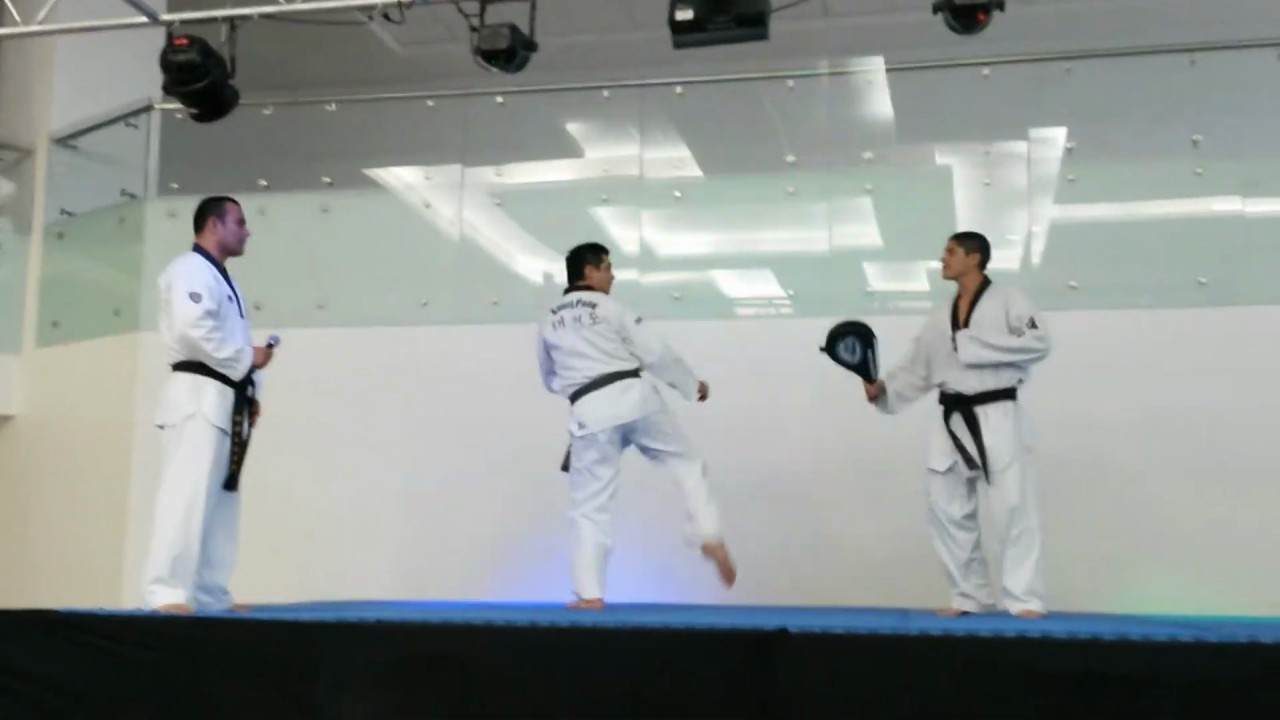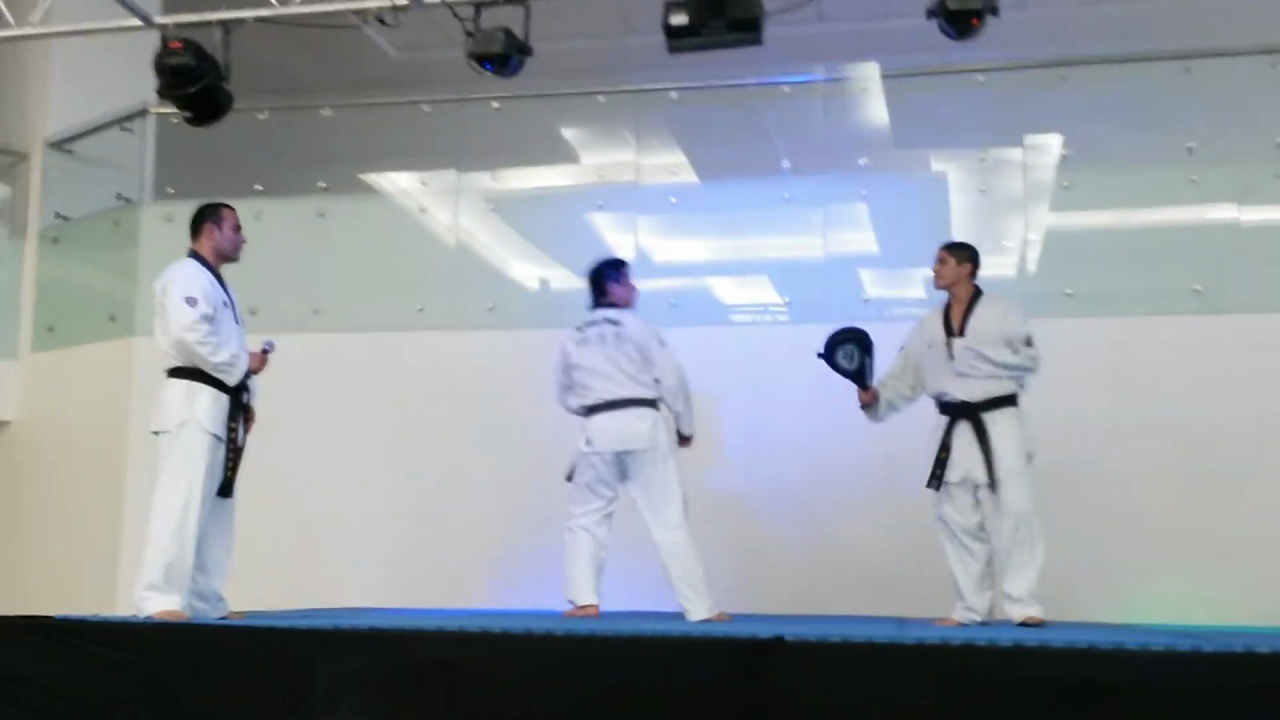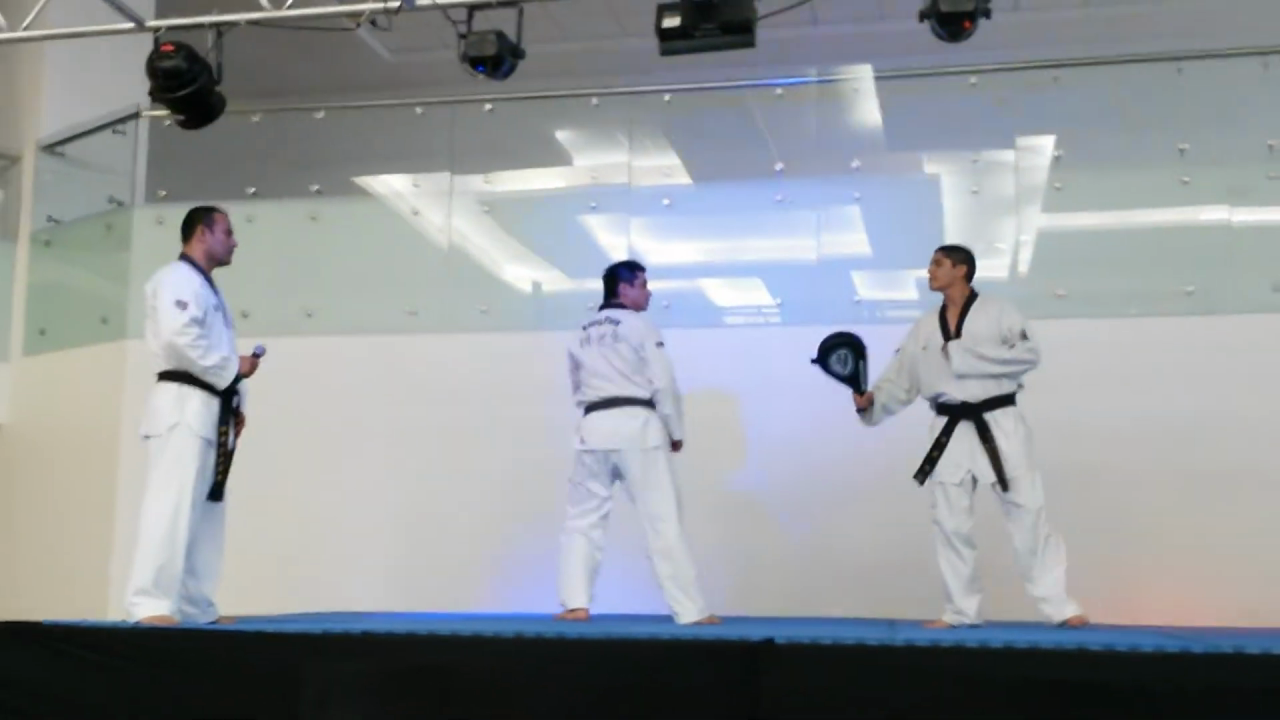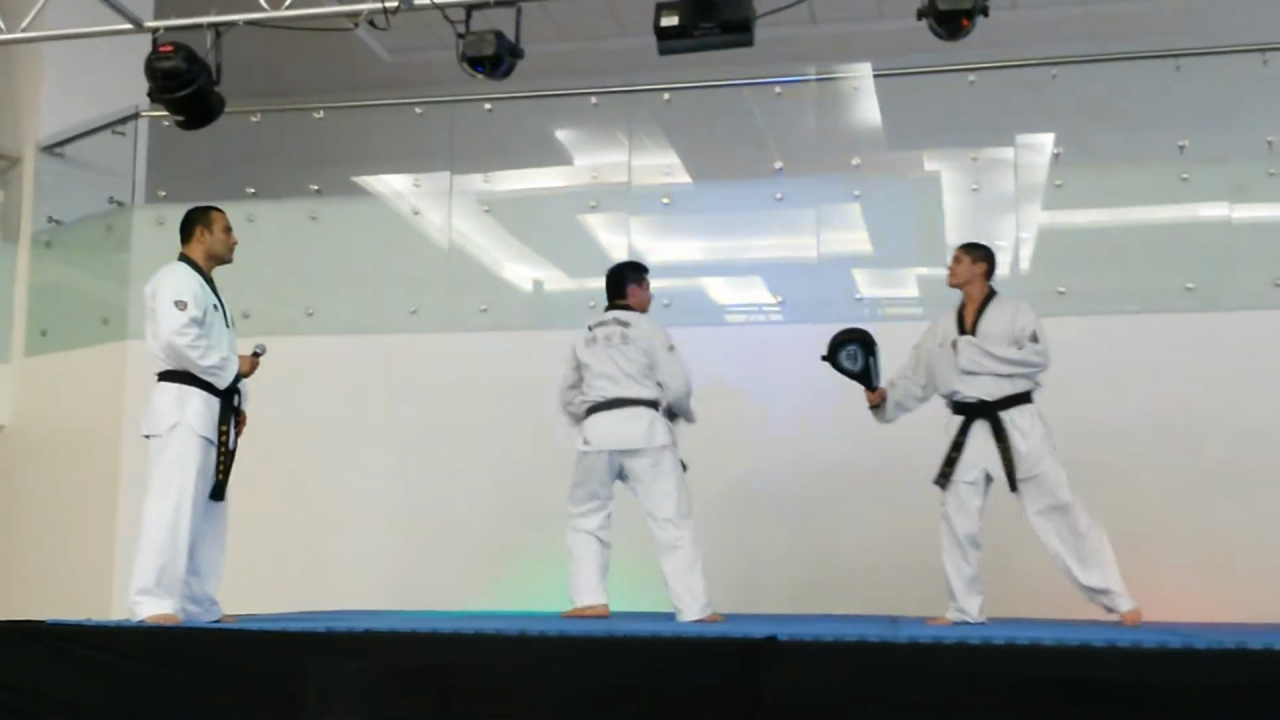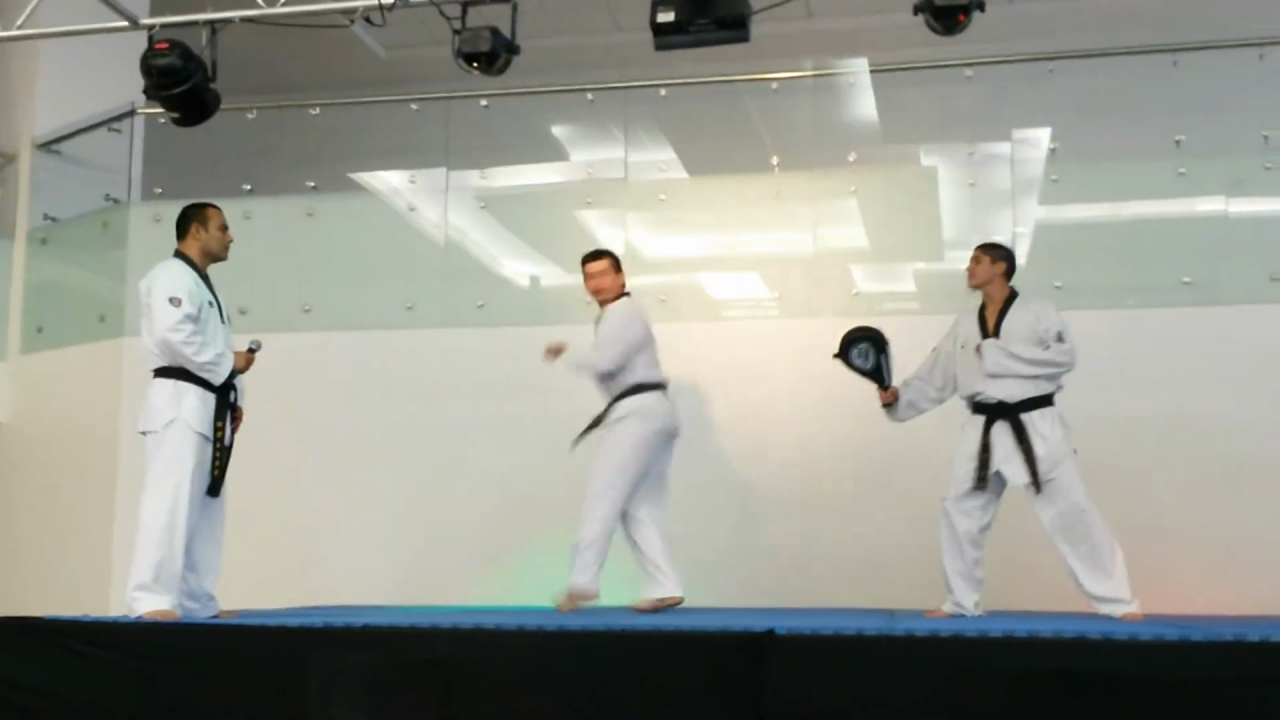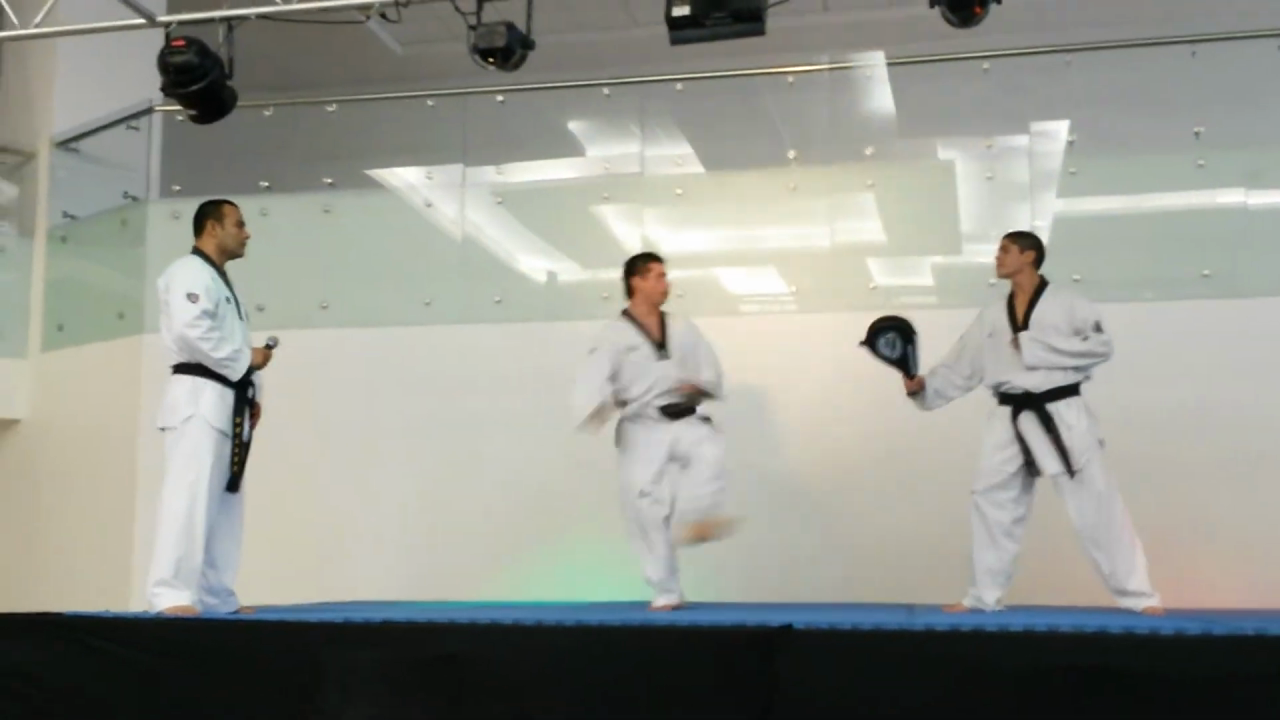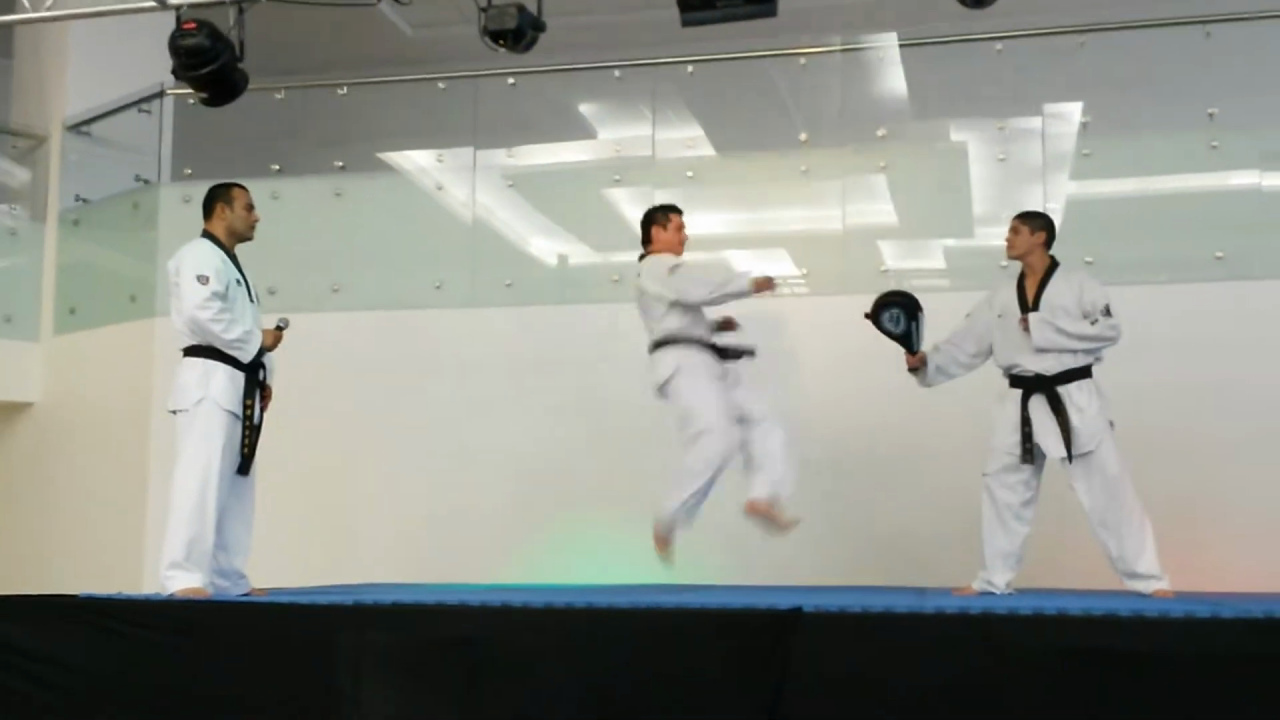
dt=0.2s
person 1, frame 1
left shoulder: (222, 280)
right shoulder: (191, 270)
right elbow: (192, 331)
left wrist: (249, 392)
right wrist: (248, 358)
left hip: (223, 401)
right hip: (199, 397)
left knee: (220, 498)
right knee: (187, 493)
left ankle: (208, 593)
right ankle: (165, 592)
person 1, frame 2
left shoulder: (217, 286)
right shoulder: (187, 275)
right elbow: (188, 335)
left wrist: (244, 398)
right wrist: (243, 364)
left hip: (218, 406)
right hip: (193, 403)
left knee: (215, 505)
right knee: (182, 499)
left ankle: (204, 600)
right ankle: (159, 598)
person 1, frame 3
left shoulder: (207, 289)
right shoulder: (178, 278)
right elbow: (178, 338)
left wrist: (234, 402)
right wrist: (234, 367)
left hip: (209, 410)
right hip: (183, 407)
left knee: (206, 509)
right knee: (172, 503)
left ankle: (194, 605)
right ankle: (149, 604)
person 1, frame 4
left shoulder: (207, 289)
right shoulder: (177, 279)
right elbow: (178, 338)
left wrist: (235, 402)
right wrist: (233, 367)
left hip: (210, 410)
right hip: (184, 407)
left knee: (208, 510)
right knee: (173, 503)
left ankle: (198, 604)
right ankle: (152, 603)
person 1, frame 5
left shoulder: (204, 286)
right shoulder: (173, 276)
right elbow: (173, 335)
left wrist: (232, 397)
right wrist: (229, 364)
left hip: (207, 406)
right hip: (180, 402)
left knee: (205, 506)
right knee: (170, 500)
left ankle: (195, 600)
right ankle: (150, 599)
person 1, frame 6
left shoulder: (222, 283)
right shoulder: (190, 272)
right elbow: (190, 331)
left wrist: (251, 393)
right wrist: (246, 360)
left hip: (226, 403)
right hip: (199, 400)
left knee: (224, 502)
right knee: (189, 496)
left ankle: (216, 595)
right ankle: (171, 595)
person 1, frame 7
left shoulder: (232, 266)
right shoulder: (199, 255)
right elbow: (201, 314)
left wrist: (262, 377)
right wrist: (257, 341)
left hip: (237, 385)
right hip: (210, 382)
left knee: (236, 485)
right knee: (200, 479)
left ankle: (227, 577)
right ankle: (183, 577)
person 2, frame 1
left shoulder: (1008, 300)
right shoulder: (942, 315)
left elbow: (1038, 344)
right elbow: (917, 369)
left wrist: (976, 345)
right wrist: (884, 389)
left hip: (994, 416)
right hip: (952, 419)
left knee: (1010, 507)
right knee: (946, 507)
left ankle: (1024, 599)
right ankle: (970, 596)
person 2, frame 2
left shoulder: (1001, 311)
right shoulder: (930, 325)
left elbow: (1027, 359)
right elbow: (905, 379)
left wrist: (968, 355)
right wrist: (875, 396)
left hip: (998, 422)
right hip: (953, 428)
left knee: (1013, 512)
right knee: (957, 519)
left ankle: (1022, 604)
right ankle: (972, 607)
person 2, frame 3
left shoulder: (997, 311)
right shoulder: (925, 328)
left elbow: (1027, 355)
right elbow: (899, 381)
left wrist: (964, 355)
right wrist: (870, 401)
left hip: (997, 422)
right hip: (951, 430)
left knee: (1028, 510)
right knee: (950, 522)
left ankle: (1059, 605)
right ankle: (960, 610)
person 2, frame 4
left shoulder: (1014, 310)
right shoulder: (942, 326)
left elbow: (1037, 357)
right elbow: (917, 379)
left wrist: (970, 350)
right wrist: (885, 398)
left hip: (1016, 423)
right hip: (968, 429)
left knee: (1057, 506)
right knee: (958, 516)
left ankle: (1116, 598)
right ankle: (964, 607)
person 2, frame 5
left shoulder: (1037, 312)
right shoulder: (963, 327)
left elbow: (1064, 356)
right elbow: (933, 380)
left wrist: (996, 354)
right wrist: (898, 397)
left hip: (1036, 425)
right hip: (986, 429)
left knee: (1073, 513)
right knee: (960, 511)
left ankle: (1117, 602)
right ankle: (961, 601)
person 2, frame 6
left shoulder: (1067, 302)
right shoulder: (991, 317)
left elbow: (1101, 346)
right elbow: (961, 368)
left wrist: (1035, 346)
right wrist: (923, 385)
left hip: (1062, 415)
right hip: (1012, 420)
left knee: (1097, 507)
right knee: (992, 503)
left ankle: (1138, 596)
right ankle: (983, 596)
person 2, frame 7
left shoulder: (1078, 283)
right shoulder: (1000, 298)
left elbow: (1109, 330)
right elbow: (966, 346)
left wrist: (1043, 327)
right wrist: (925, 362)
left hip: (1073, 398)
right hip: (1023, 403)
left knee: (1109, 488)
right knee: (1003, 486)
left ankle: (1148, 579)
right ankle: (994, 579)
person 3, frame 1
left shoulder: (550, 322)
right shoulder: (609, 307)
left elbow: (551, 380)
right elbow: (656, 352)
right wrist: (693, 385)
left hip: (590, 413)
right hip: (633, 397)
left knee: (589, 506)
right knee: (686, 463)
left ankle: (589, 593)
right ankle: (710, 537)
person 3, frame 2
left shoulder: (573, 338)
right shoulder: (638, 327)
left elbow: (567, 398)
right elbow: (672, 380)
right wrist: (685, 426)
left hip: (599, 431)
right hip: (644, 426)
left knee: (586, 519)
right knee: (668, 523)
left ankle: (584, 601)
right ankle: (700, 608)
person 3, frame 3
left shoulder: (584, 336)
right shoulder: (641, 326)
left elbow: (579, 392)
right elbow: (663, 383)
right wrist: (675, 431)
left hip: (594, 429)
right hip: (638, 427)
left knee: (582, 520)
right knee: (663, 522)
left ankle: (575, 604)
right ankle: (691, 610)
person 3, frame 4
left shoulder: (586, 338)
right shoulder: (652, 331)
left elbow: (570, 398)
right elbow: (679, 388)
right wrist: (681, 414)
left hip: (601, 431)
right hip: (646, 428)
left knee: (586, 519)
right knee: (672, 523)
left ankle: (591, 601)
right ankle: (695, 607)
person 3, frame 5
left shoulder: (627, 312)
right shoulder: (594, 322)
left elbow: (602, 361)
left wrist: (563, 353)
left hip: (640, 412)
right hip: (634, 415)
left knee: (603, 500)
right knee: (640, 509)
left ankle: (582, 585)
right ankle: (666, 589)
person 3, frame 6
left shoulder: (682, 327)
right shoulder: (617, 334)
left elbow: (711, 371)
right elbow: (593, 385)
left wrist: (699, 387)
right wrist: (595, 411)
left hip: (684, 423)
right hip: (643, 430)
left knee: (710, 453)
right knee: (648, 513)
left ankle: (698, 519)
right ankle: (666, 594)
person 3, frame 7
left shoulder: (658, 273)
right shoulder: (659, 269)
right elbow: (698, 287)
left wrist: (715, 326)
right wrist: (751, 283)
left hip: (704, 363)
right hip: (684, 365)
left knee: (764, 422)
right knee: (718, 441)
left ankle: (763, 499)
right ankle: (670, 520)
